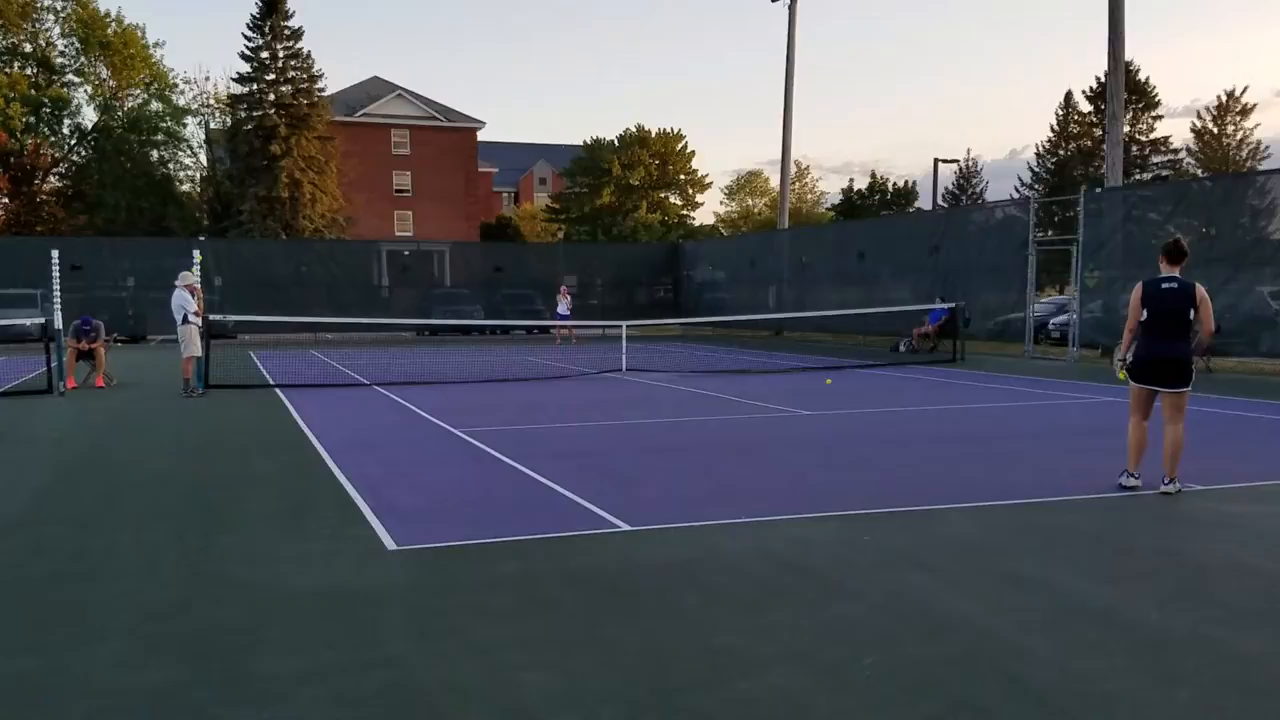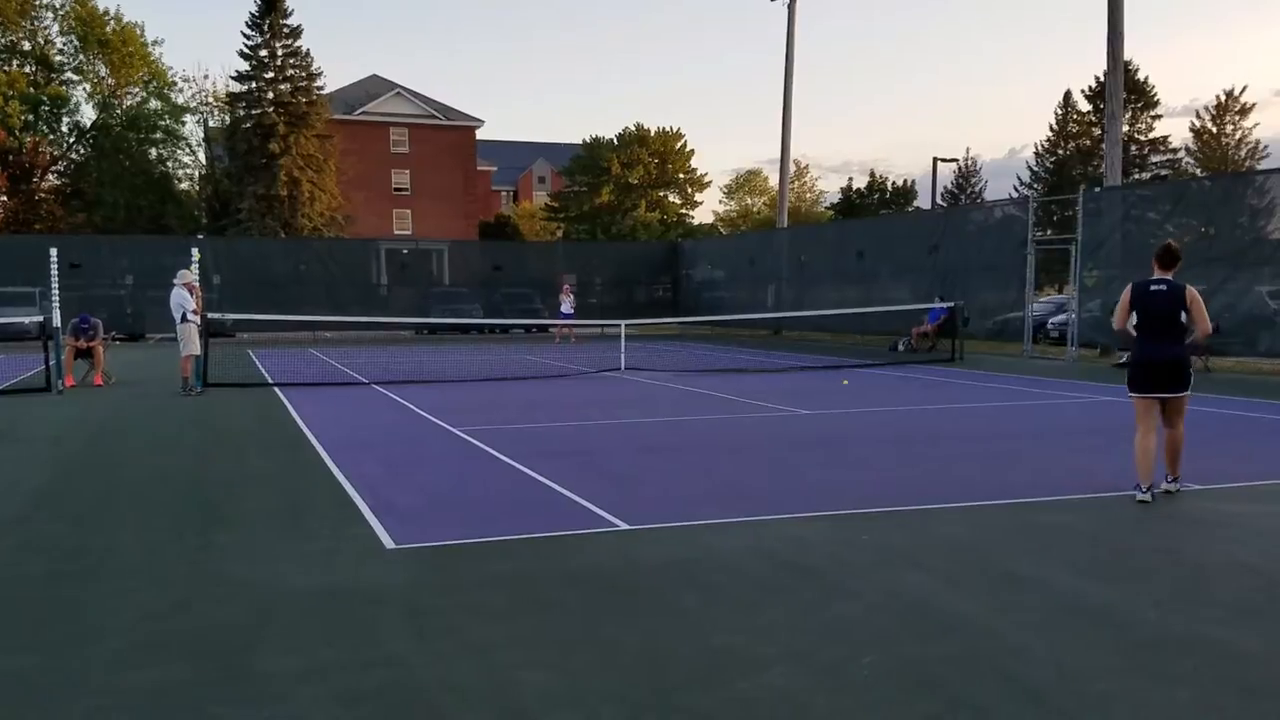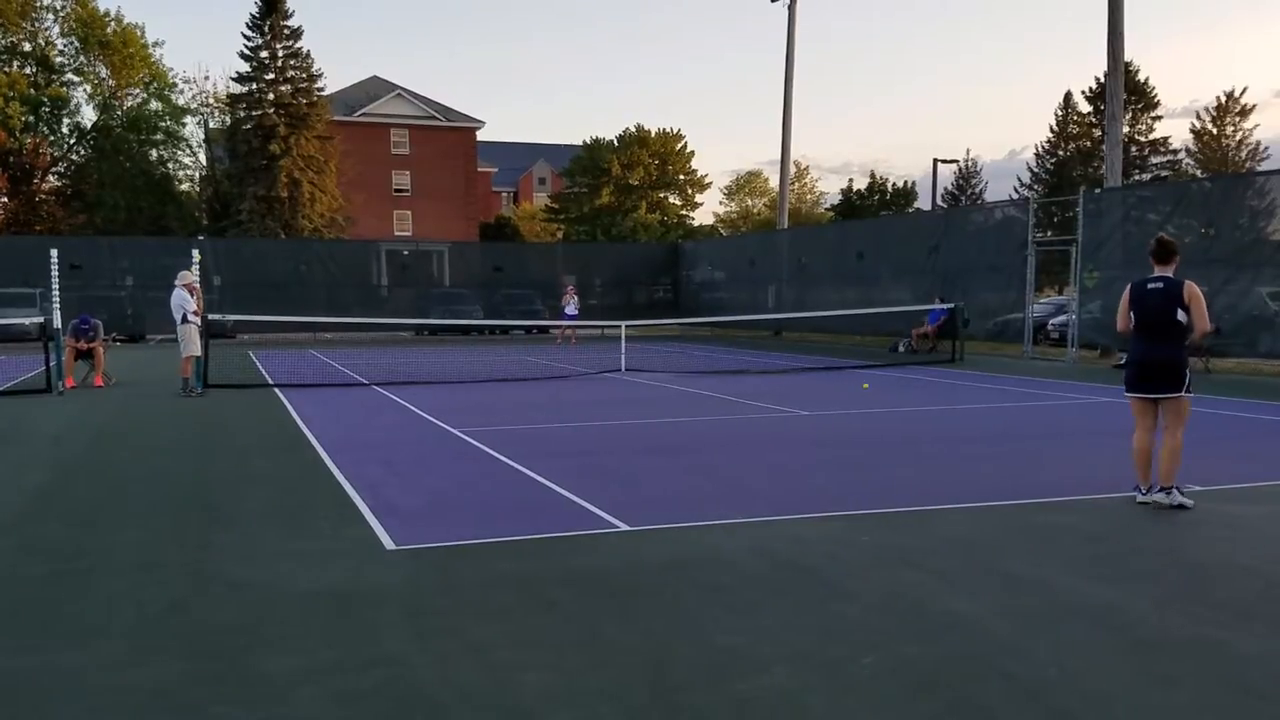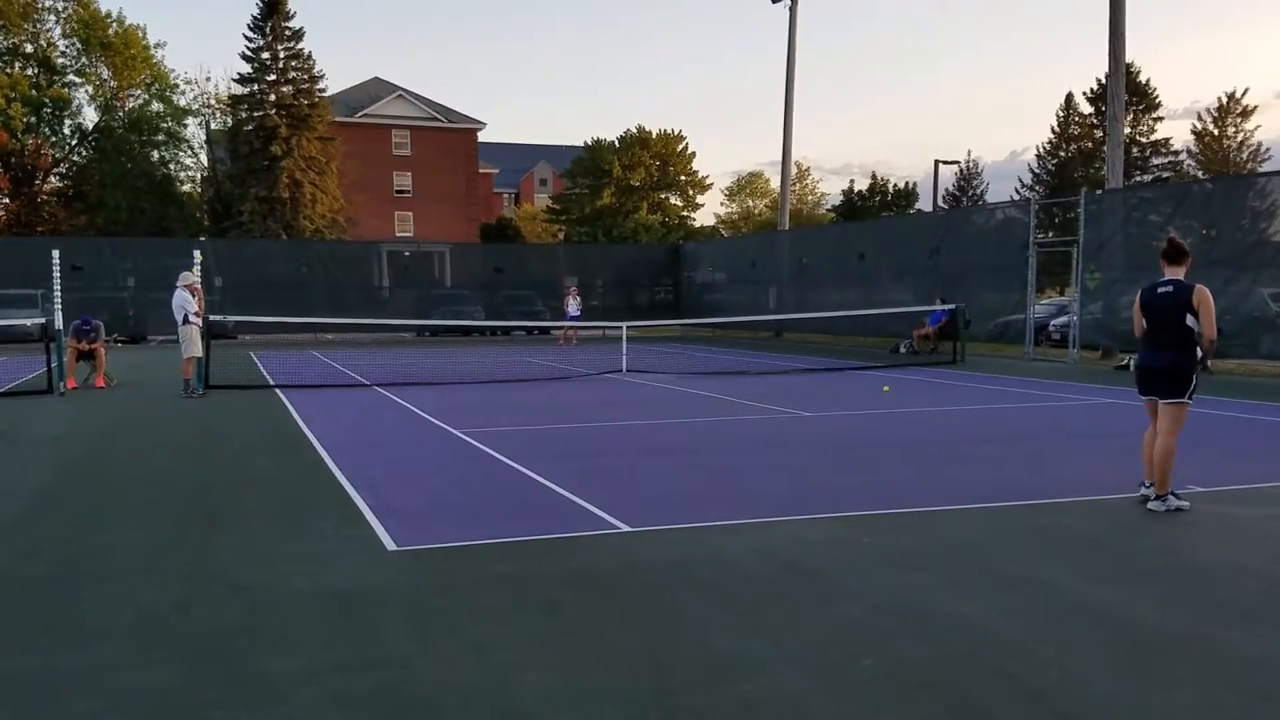
dt=0.4s
person 1, frame 1
left shoulder: (1143, 287)
right shoulder: (1196, 290)
left elbow: (1132, 328)
right elbow: (1209, 329)
left wrist: (1122, 356)
right wrist: (1192, 349)
left hip: (1146, 359)
right hip: (1179, 361)
left knee: (1138, 418)
right knee: (1174, 422)
left ankle: (1131, 473)
right ankle: (1169, 480)
person 1, frame 2
left shoulder: (1133, 289)
right shoulder: (1187, 292)
left elbow: (1118, 325)
right elbow: (1204, 330)
right wrist: (1184, 342)
left hip: (1142, 363)
right hip: (1175, 363)
left knee: (1146, 429)
right knee: (1174, 425)
left ankle: (1144, 487)
right ankle: (1172, 478)
person 1, frame 3
left shoulder: (1133, 289)
right shoulder: (1187, 288)
left elbow: (1122, 327)
right elbow: (1203, 328)
right wrist: (1184, 341)
left hip: (1139, 363)
right hip: (1172, 365)
left knee: (1143, 429)
right knee: (1173, 430)
left ankle: (1144, 488)
right ankle: (1166, 489)
person 1, frame 4
left shoulder: (1144, 294)
right shoulder: (1198, 293)
left elbow: (1140, 333)
right elbow: (1210, 337)
right wrist: (1204, 358)
left hip: (1147, 366)
right hip: (1178, 369)
left knee: (1155, 427)
right knee: (1167, 433)
left ankle: (1148, 483)
right ankle: (1161, 496)
